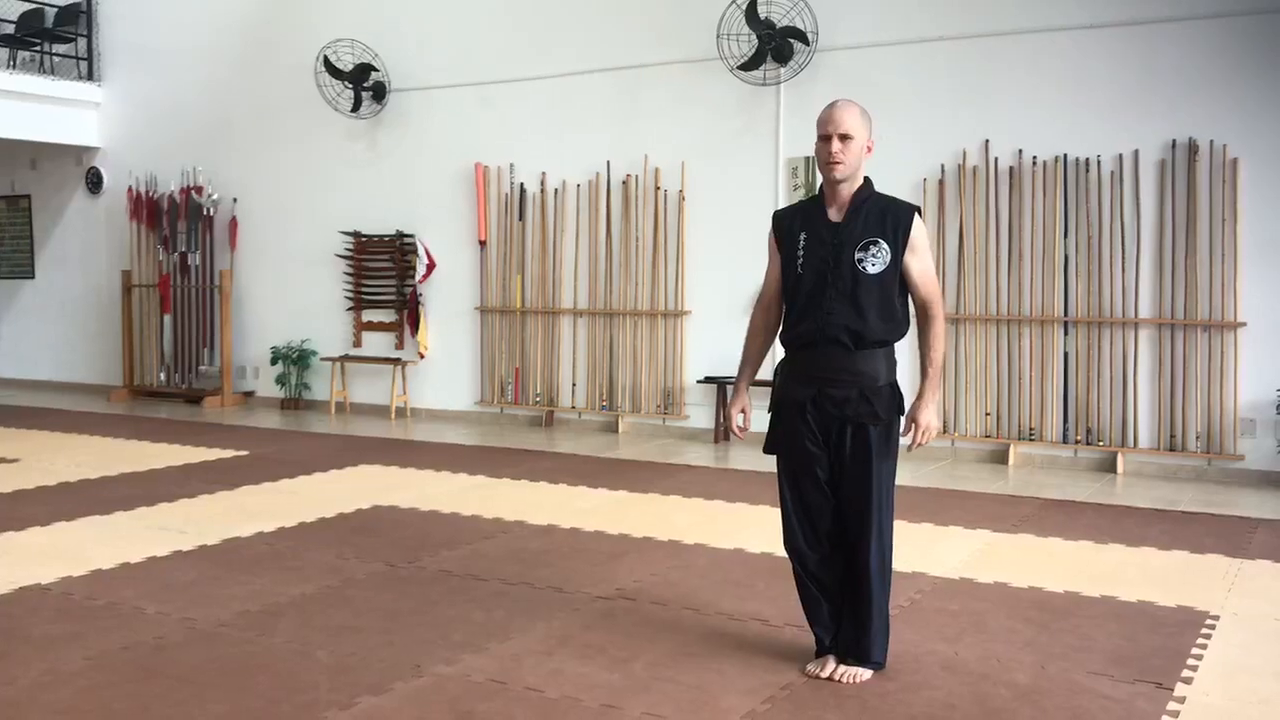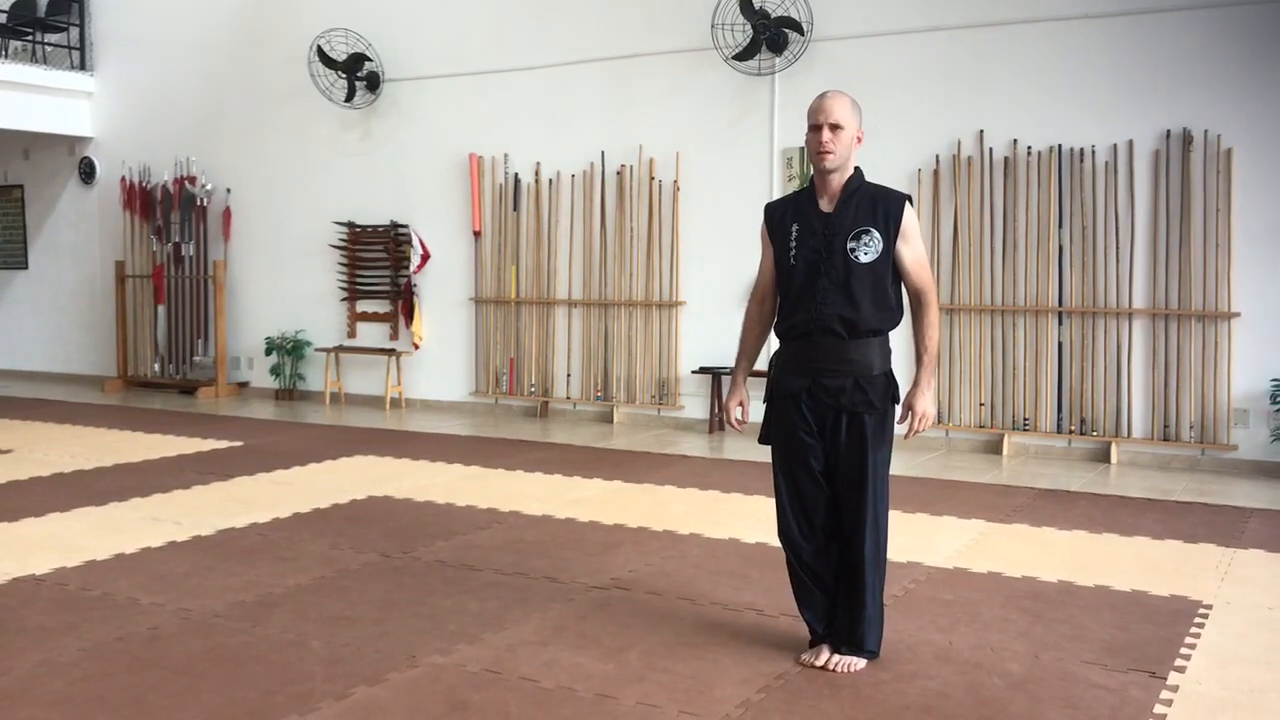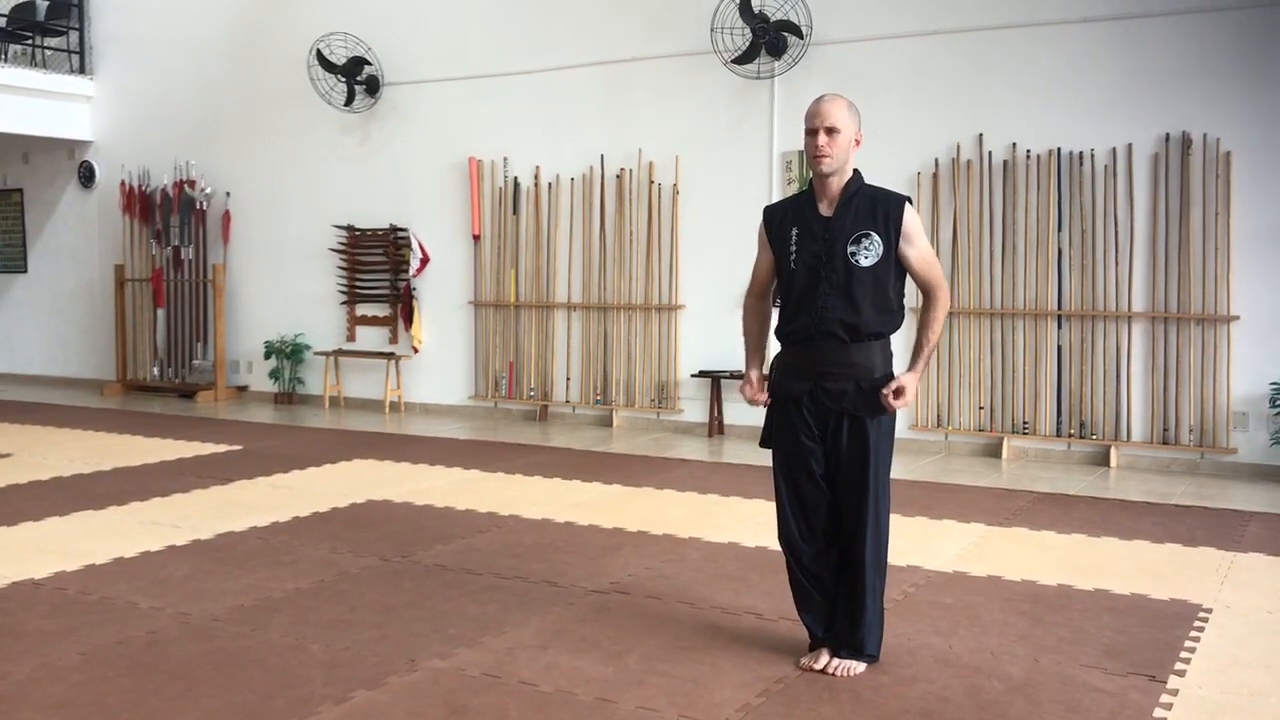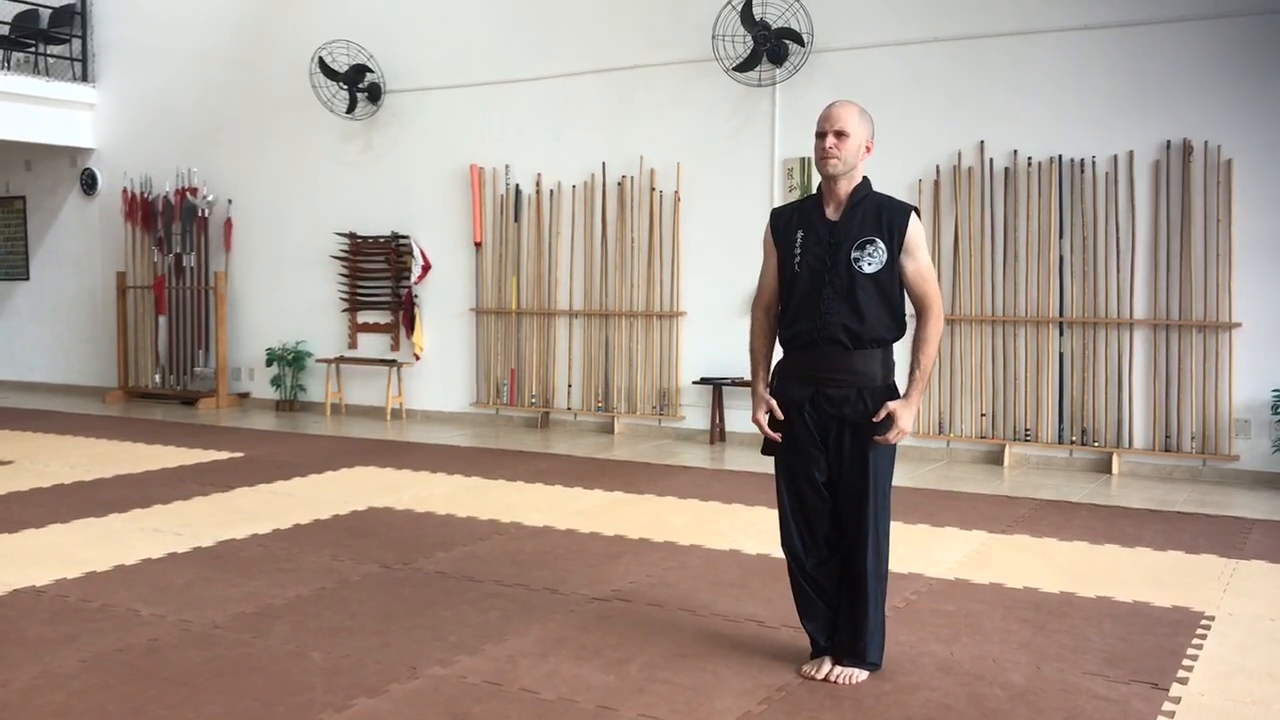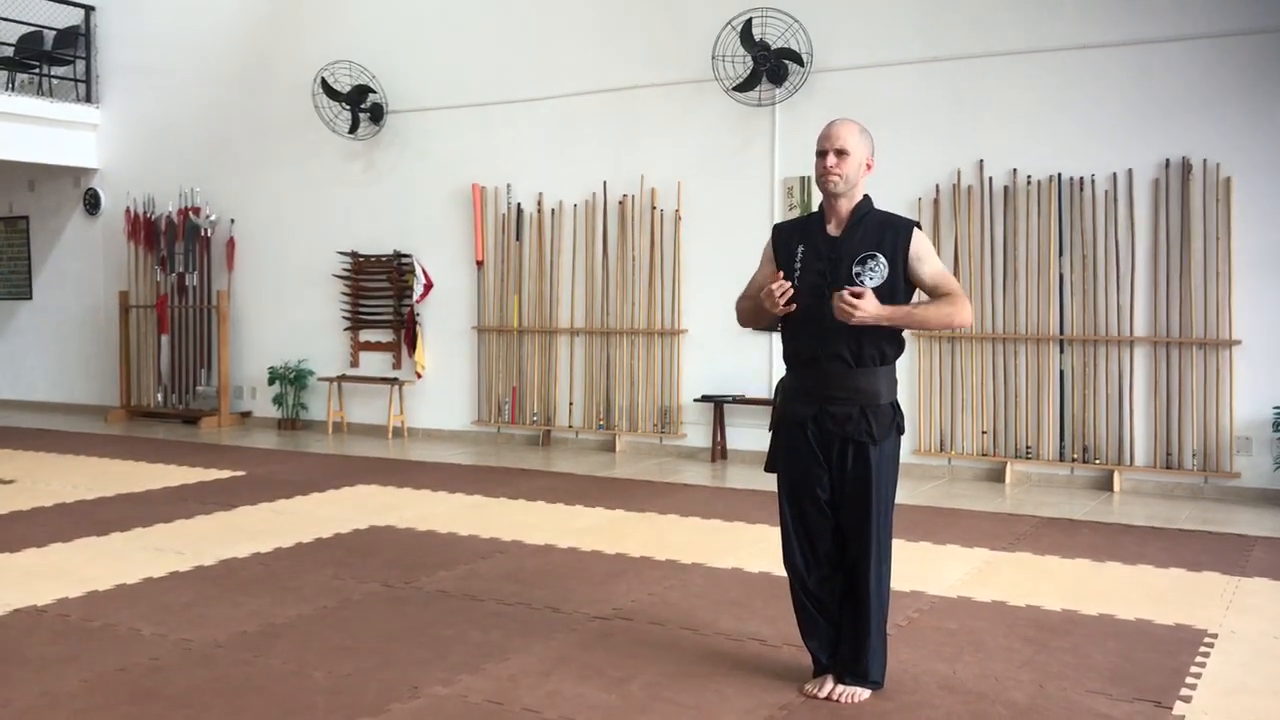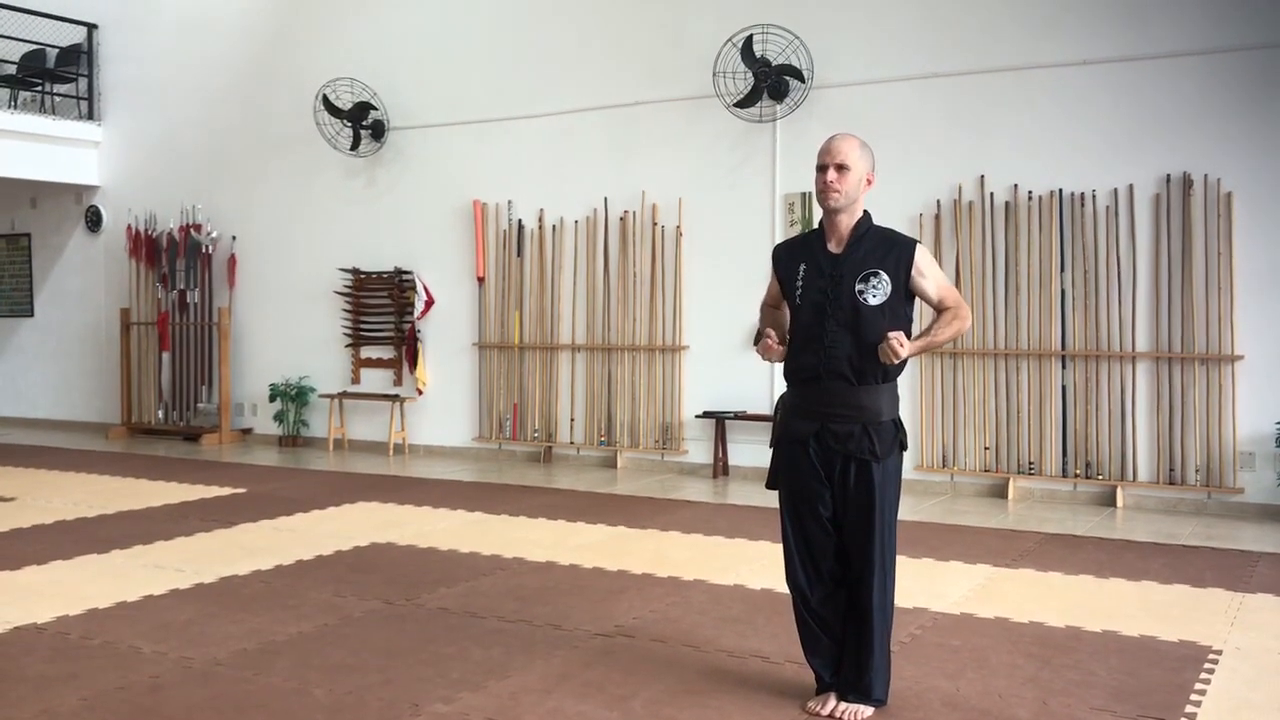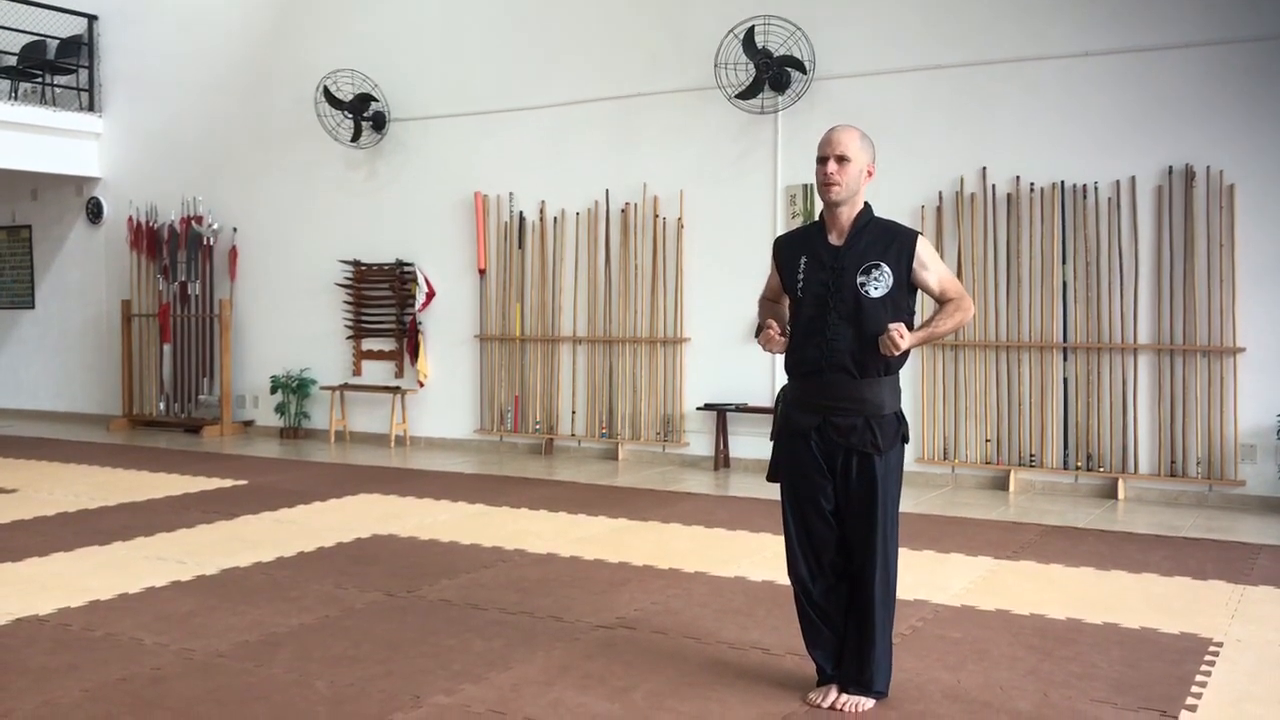
dt=0.7s
person 1, frame 1
left shoulder: (900, 220)
right shoulder: (788, 224)
left elbow: (931, 309)
right elbow: (768, 308)
left wrist: (930, 394)
right wrist: (742, 385)
left hip: (868, 389)
right hip: (799, 388)
left knee: (865, 526)
right knee: (808, 526)
left ankle: (863, 648)
right ankle: (829, 641)
person 1, frame 2
left shoulder: (891, 209)
right shoulder: (780, 216)
left elbow: (924, 297)
right elbow: (763, 302)
left wrist: (926, 382)
right wrist: (739, 379)
left hip: (862, 379)
right hip: (794, 379)
left knee: (860, 513)
right knee: (802, 515)
left ankle: (856, 637)
right ankle: (823, 630)
person 1, frame 3
left shoulder: (892, 213)
right shoulder: (779, 219)
left elbow: (937, 291)
right elbow: (758, 296)
left wrist: (915, 370)
right wrist: (753, 363)
left hip: (864, 384)
right hip: (795, 383)
left knee: (861, 517)
right knee: (803, 518)
left ankle: (857, 640)
right ankle: (822, 634)
person 1, frame 4
left shoulder: (897, 220)
right shoulder: (785, 222)
left elbow: (930, 312)
right elbow: (765, 310)
left wrist: (912, 399)
right wrist: (759, 389)
left hip: (865, 390)
right hip: (798, 390)
left knee: (862, 526)
right knee: (805, 527)
left ankle: (859, 649)
right ankle: (824, 643)
person 1, frame 5
left shoulder: (900, 236)
right shoulder: (787, 237)
left elbow: (959, 309)
right elbow: (744, 310)
left wrist: (880, 314)
right wrist: (765, 307)
left hip: (867, 407)
right hip: (800, 405)
left knee: (864, 543)
right knee: (807, 542)
left ankle: (861, 667)
right ankle: (826, 660)
person 1, frame 6
left shoulder: (901, 253)
right shoulder: (790, 256)
left elbow: (957, 312)
left wrist: (912, 346)
right wrist: (770, 337)
left hip: (868, 425)
right hip: (802, 423)
left knee: (867, 560)
right knee: (809, 561)
person 1, frame 7
left shoulder: (902, 245)
right shoulder: (790, 248)
left elbow: (960, 303)
left wrist: (913, 337)
right wrist: (769, 327)
left hip: (870, 418)
right hip: (803, 415)
left knee: (869, 553)
right knee: (811, 553)
left ankle: (865, 678)
right ankle: (830, 670)
